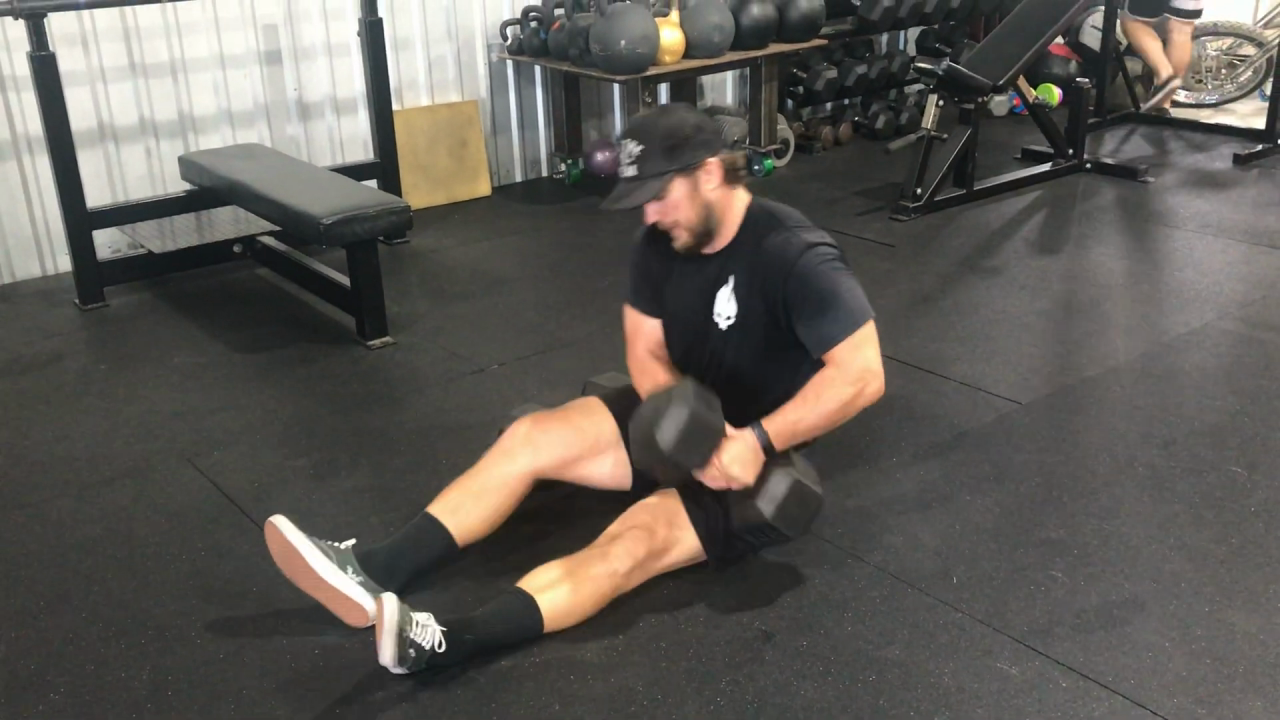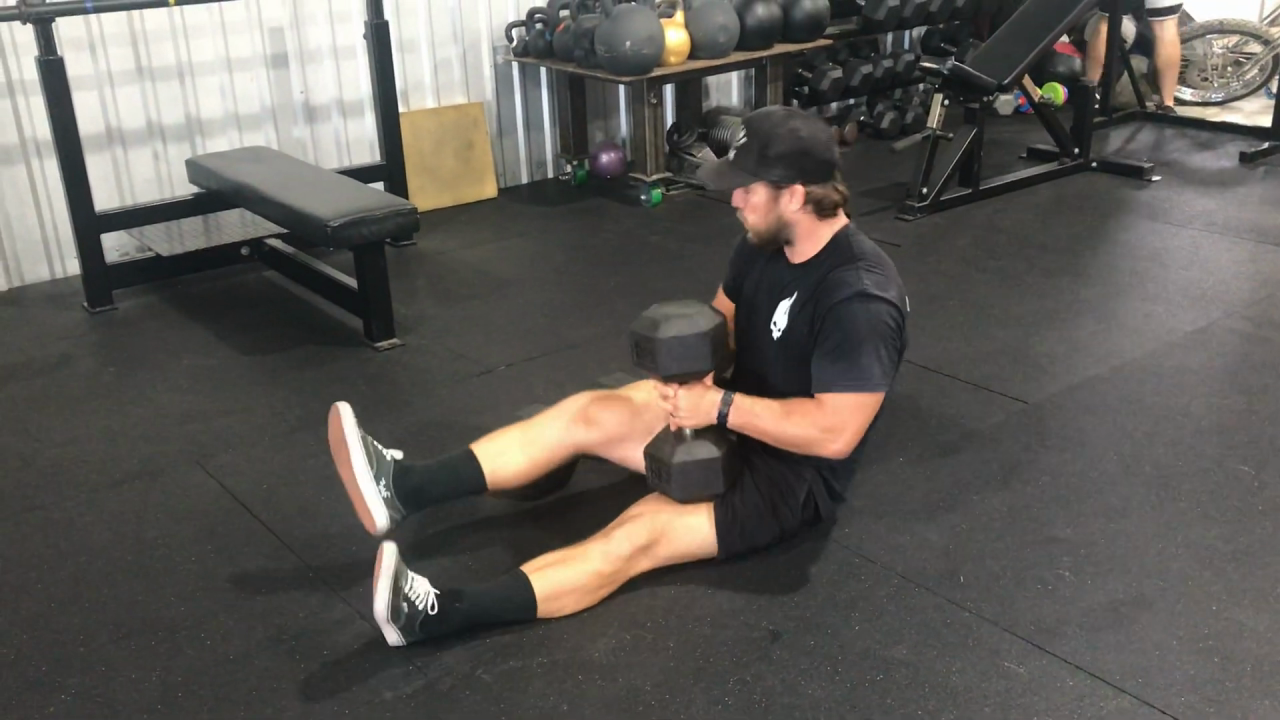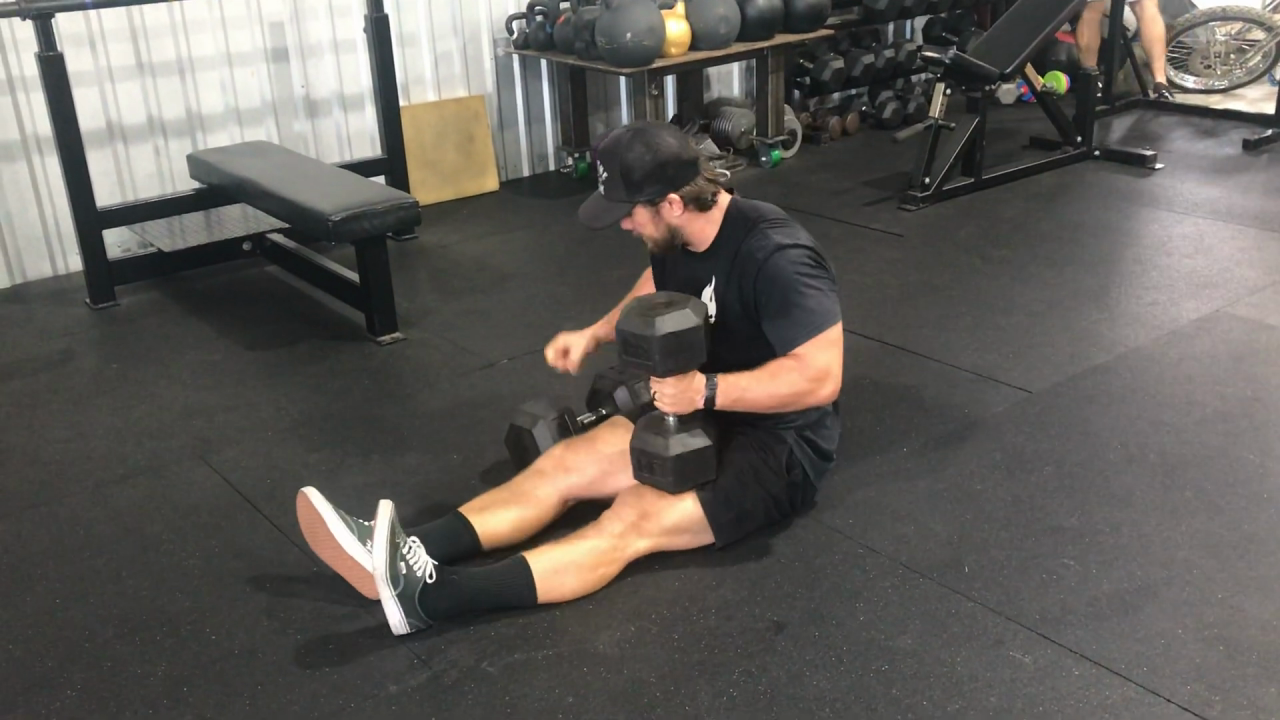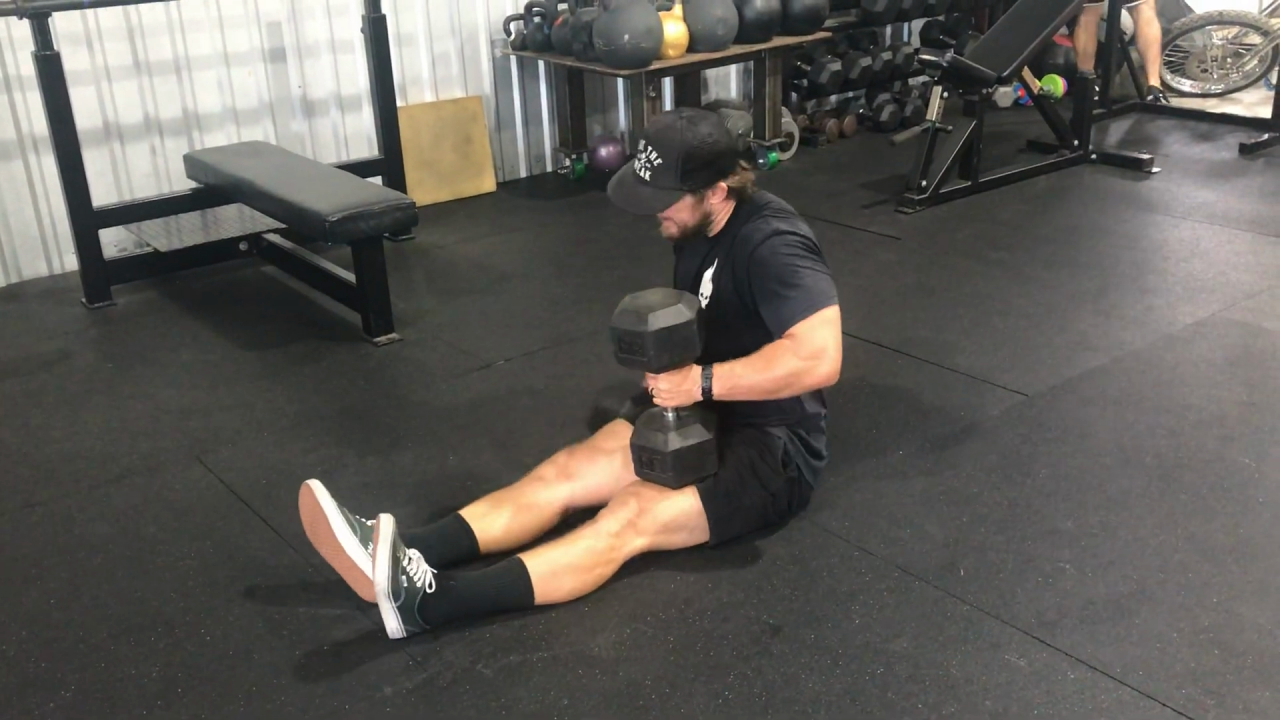
dt=0.7s
person 1, frame 1
left shoulder: (798, 256)
right shoulder: (663, 241)
left elbow: (861, 377)
right elbow: (647, 360)
left wrist: (757, 441)
left hip: (761, 460)
left knee: (635, 542)
right knee: (529, 438)
left ankle: (440, 643)
right ankle: (374, 574)
person 1, frame 2
left shoulder: (860, 298)
right shoulder: (767, 242)
left elbow: (835, 433)
right elbow: (725, 317)
left wrist: (721, 407)
right wrist: (701, 375)
left hip: (794, 473)
right hip: (740, 415)
left knee: (637, 535)
right knee: (585, 413)
left ankle: (432, 613)
right ankle: (401, 489)
person 1, frame 3
left shoulder: (775, 256)
right shoulder: (677, 235)
left elbow: (820, 378)
left wrist: (706, 388)
right wrist: (595, 332)
left hip: (780, 444)
right hip: (702, 412)
left knee: (635, 518)
right knee: (563, 463)
left ankle: (430, 596)
right ankle: (401, 555)
person 1, frame 4
left shoulder: (772, 244)
right shoulder: (695, 224)
left elbow: (819, 359)
left wrist: (703, 381)
right wrist: (664, 378)
left hip: (772, 445)
right hip: (699, 412)
left knee: (631, 516)
right knee: (563, 472)
left ankle: (428, 599)
right ankle: (406, 558)
